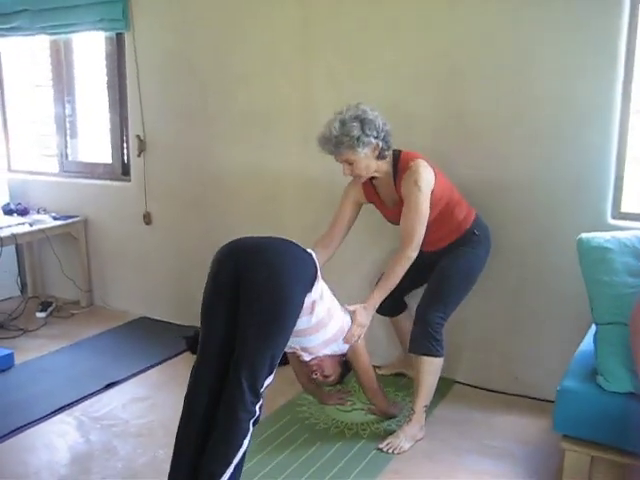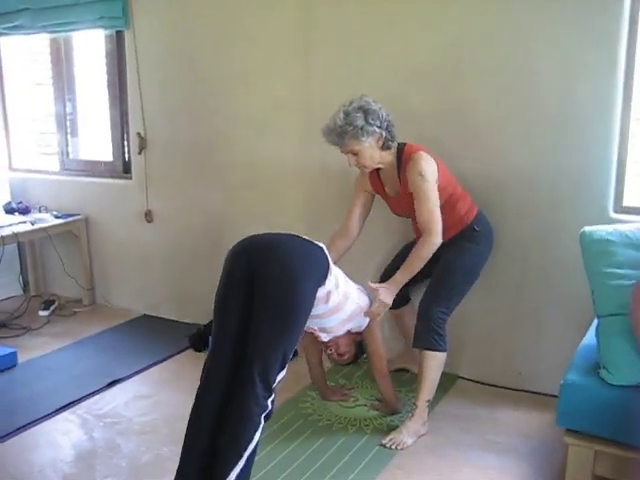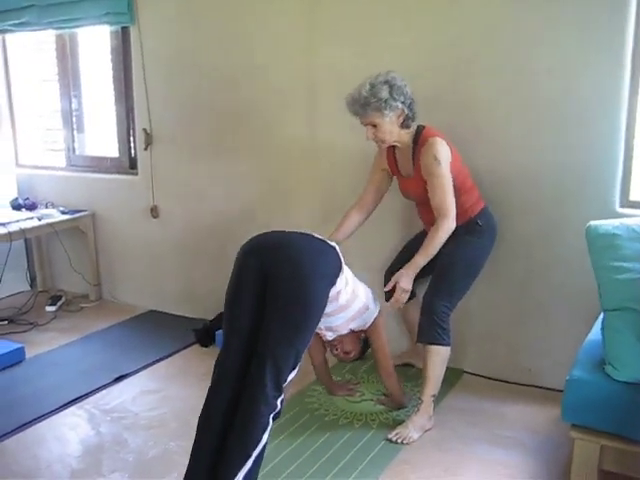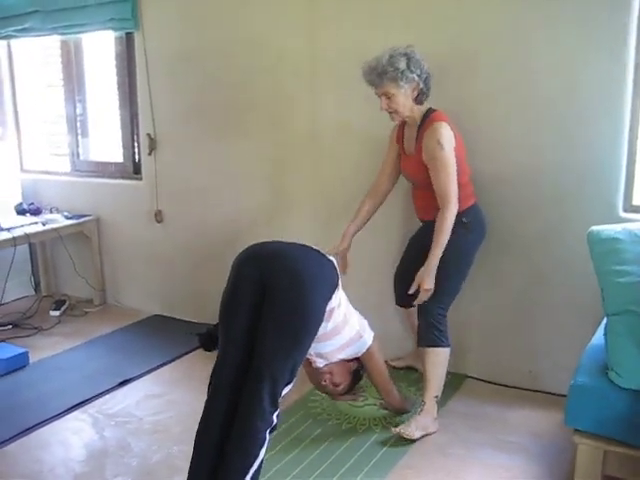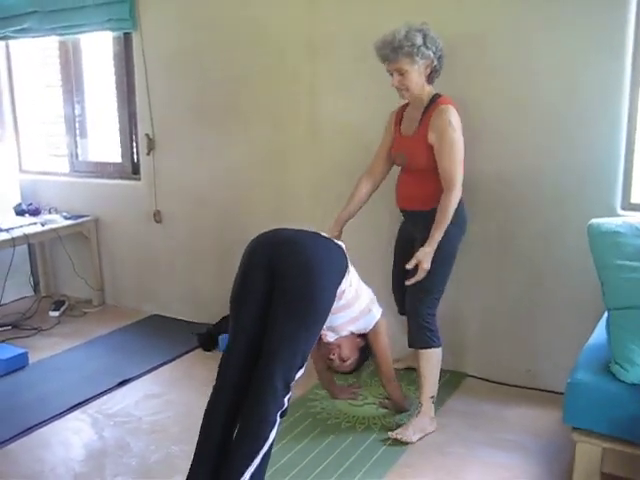
dt=0.4s
person 1, frame 1
left shoulder: (415, 172)
right shoulder: (360, 187)
left elbow: (408, 250)
right elbow: (330, 240)
left wrist: (368, 307)
left hip: (467, 241)
right hip: (431, 245)
left knee: (429, 318)
right knee: (389, 294)
left ankle: (416, 424)
right ankle: (411, 360)
person 1, frame 2
left shoulder: (417, 164)
right shoulder: (369, 176)
left elbow: (434, 237)
right elbow: (348, 231)
left wrist: (393, 287)
left hip: (468, 236)
right hip: (434, 236)
left knee: (432, 313)
right knee: (390, 283)
left ankle: (419, 419)
right ankle: (413, 355)
person 1, frame 3
left shoulder: (432, 148)
right shoulder: (387, 154)
left elbow: (447, 220)
right elbow: (363, 206)
left wrist: (412, 271)
left hip: (472, 229)
right hip: (440, 228)
left knee: (436, 307)
right knee: (394, 279)
left ankle: (425, 413)
right ankle: (419, 351)
person 1, frame 4
left shoulder: (437, 132)
right shoulder: (399, 133)
left elbow: (449, 206)
right elbow: (378, 191)
left wrist: (432, 266)
right wrist: (346, 239)
left hip: (460, 225)
right hip: (432, 223)
left knee: (432, 309)
right knee: (403, 285)
left ankle: (428, 414)
right ankle: (421, 354)
person 1, frame 5
left shoulder: (444, 115)
right shoulder: (398, 117)
left elbow: (453, 188)
right elbow: (373, 176)
left wrist: (431, 247)
right wrist: (339, 223)
left hip: (439, 221)
right hip: (411, 220)
left knee: (421, 308)
right knee: (403, 294)
left ankle: (427, 415)
right ankle: (419, 356)
person 2, frame 1
right shoulder: (343, 330)
left elbow: (302, 369)
right elbow: (371, 385)
left wrist: (323, 395)
right wrist: (387, 409)
left hip: (233, 255)
right hip: (283, 270)
left knee: (206, 383)
right knee: (244, 395)
person 2, frame 2
right shoulder: (359, 306)
left elbow: (312, 354)
right elbow: (380, 369)
left wrist: (325, 391)
right wrist: (392, 404)
left hip: (246, 251)
right hip: (296, 265)
left knee: (219, 376)
right knee: (257, 387)
person 2, frame 3
right shoulder: (363, 307)
left elbow: (314, 346)
right elbow: (386, 367)
left wrist: (331, 385)
right wrist: (398, 399)
left hip: (257, 250)
right hip: (307, 265)
left knee: (229, 374)
right knee: (265, 387)
person 2, frame 4
right shoulder: (356, 334)
left elbow: (312, 368)
right elbow: (387, 389)
left wrist: (335, 395)
right wrist: (401, 406)
left hip: (252, 260)
right hip: (306, 276)
left knee: (225, 387)
right knee: (261, 401)
person 2, frame 5
right shoulder: (366, 309)
left elbow: (315, 346)
right elbow: (387, 373)
left wrist: (333, 388)
right wrist: (400, 403)
left hip: (264, 247)
right hip: (316, 263)
left knee: (236, 369)
right knee: (272, 385)
